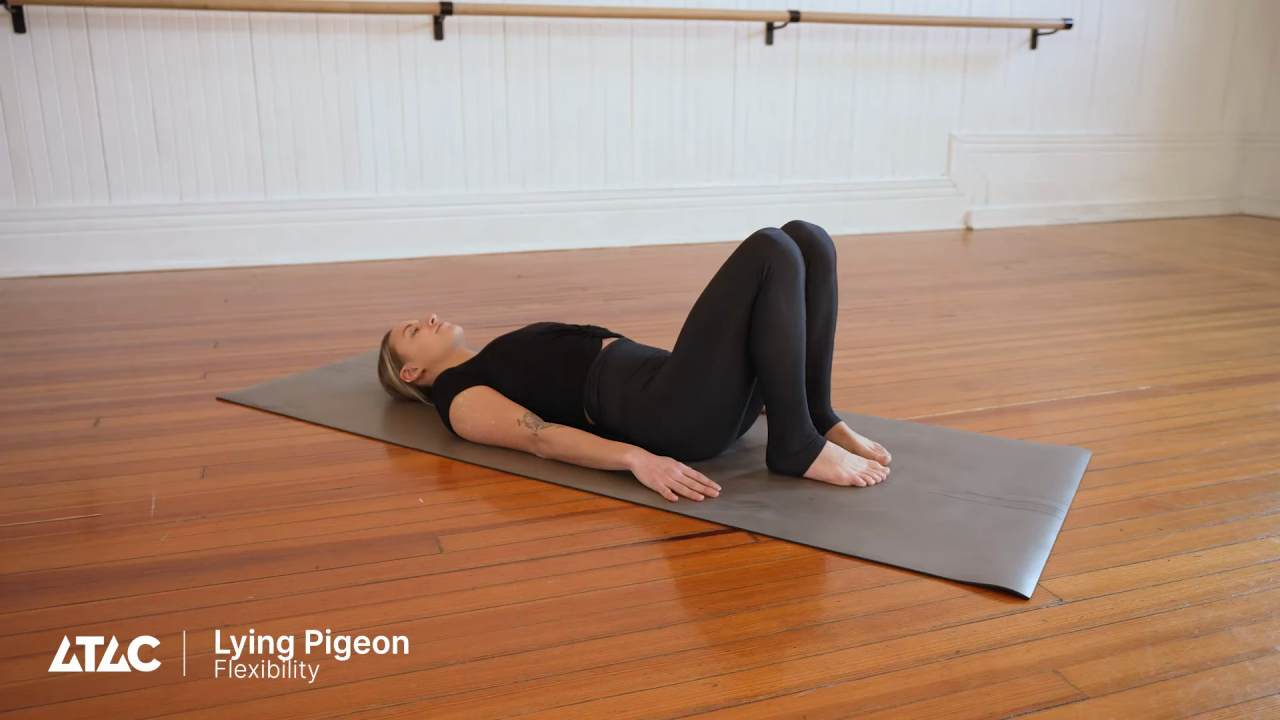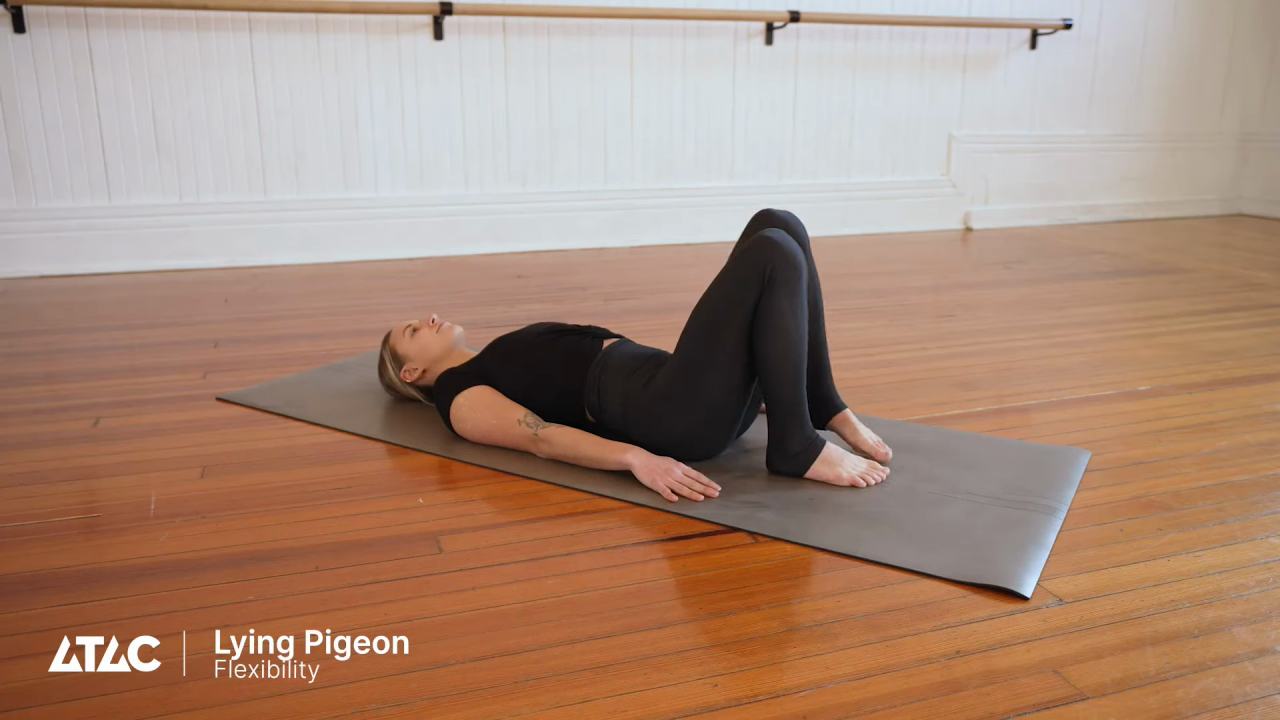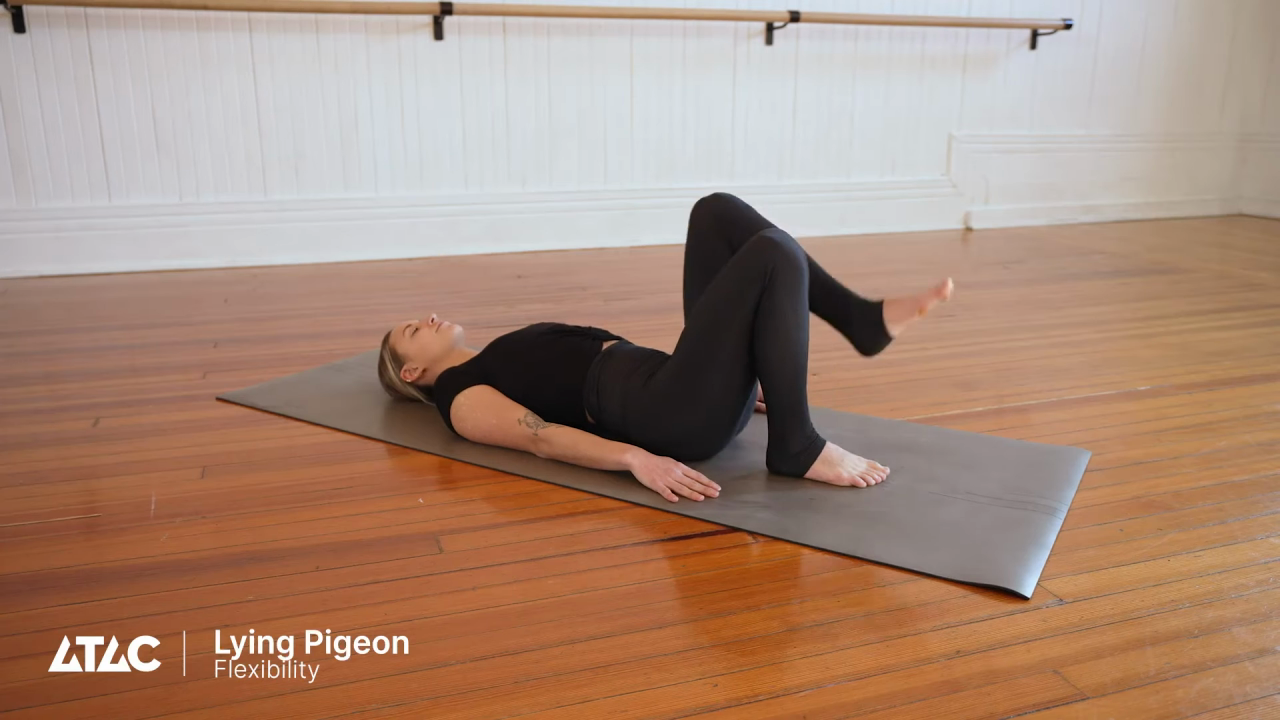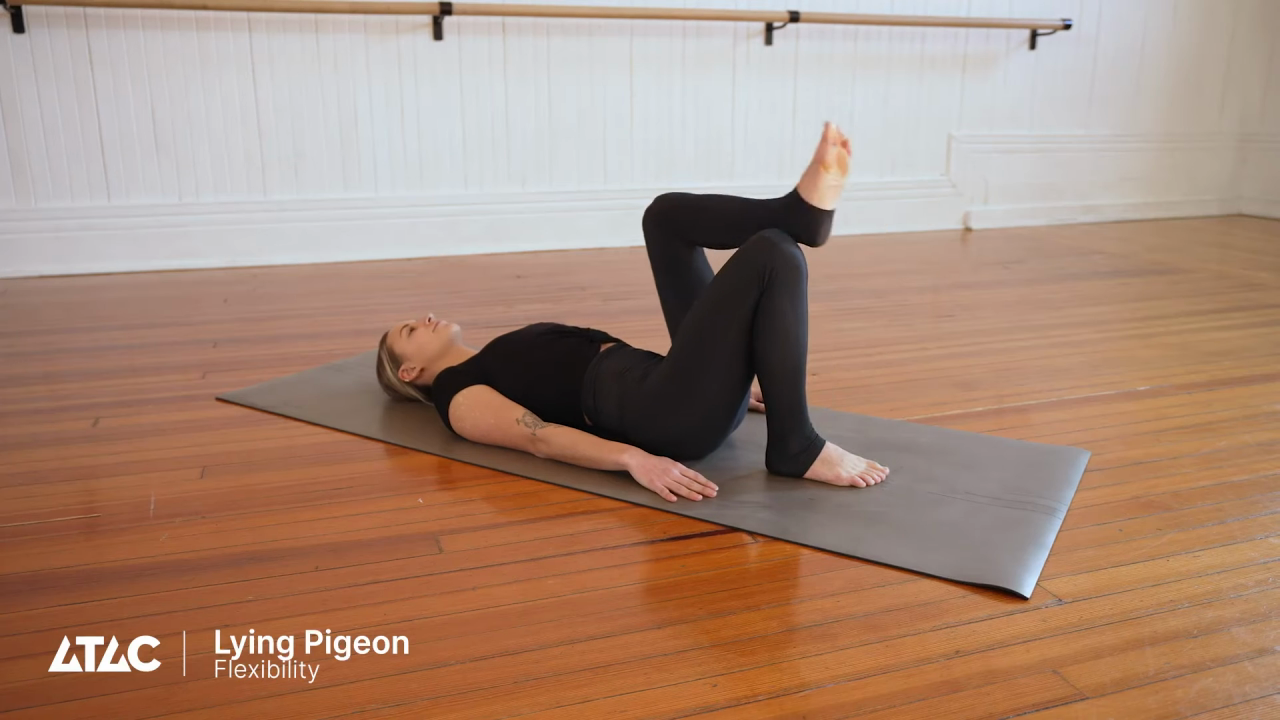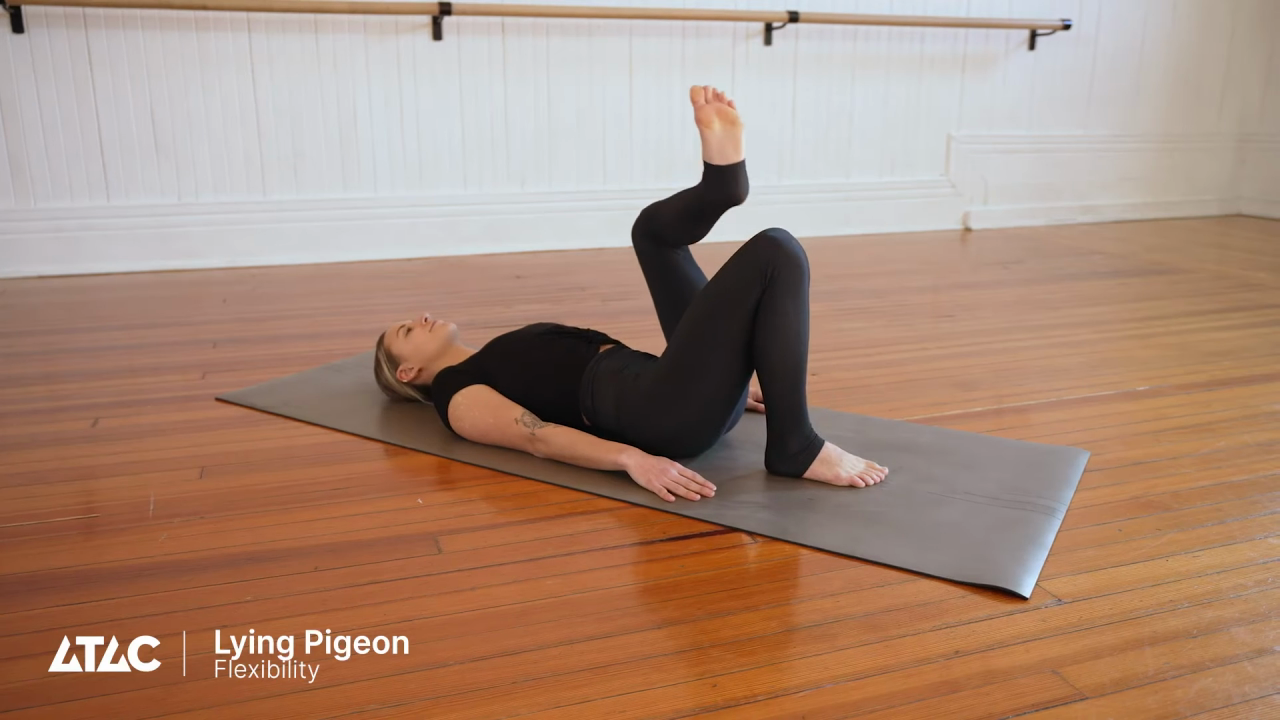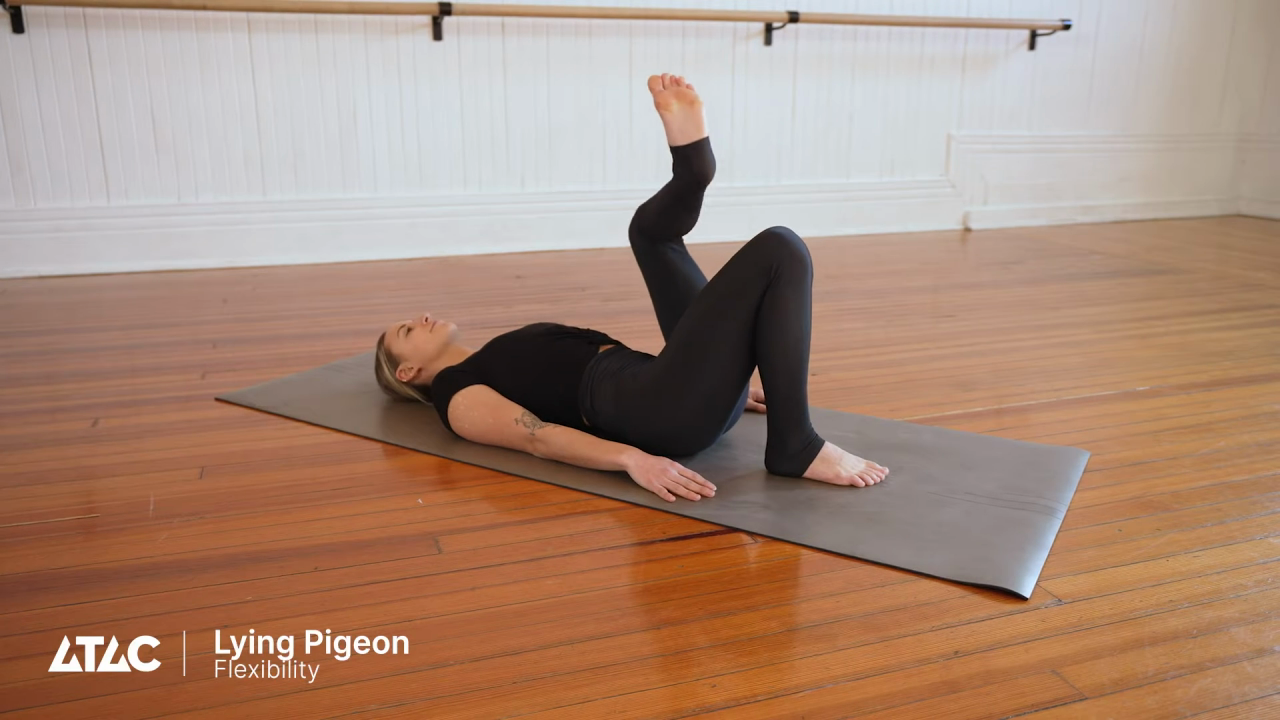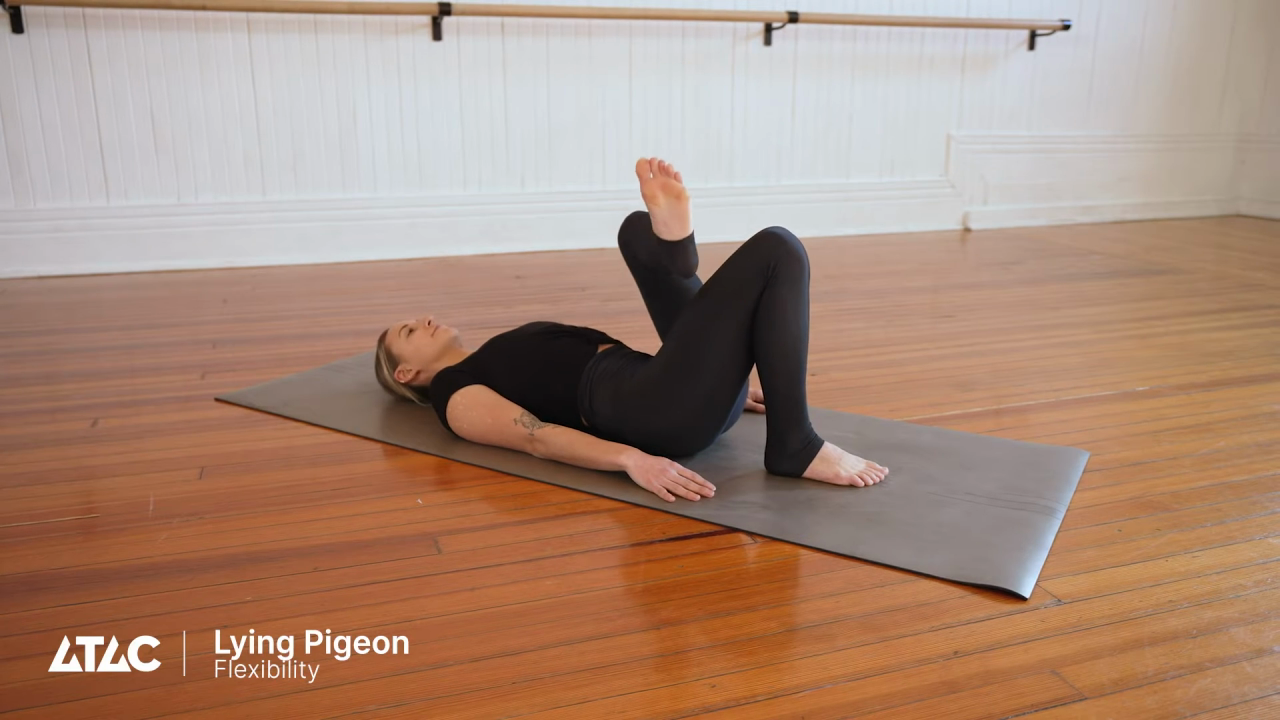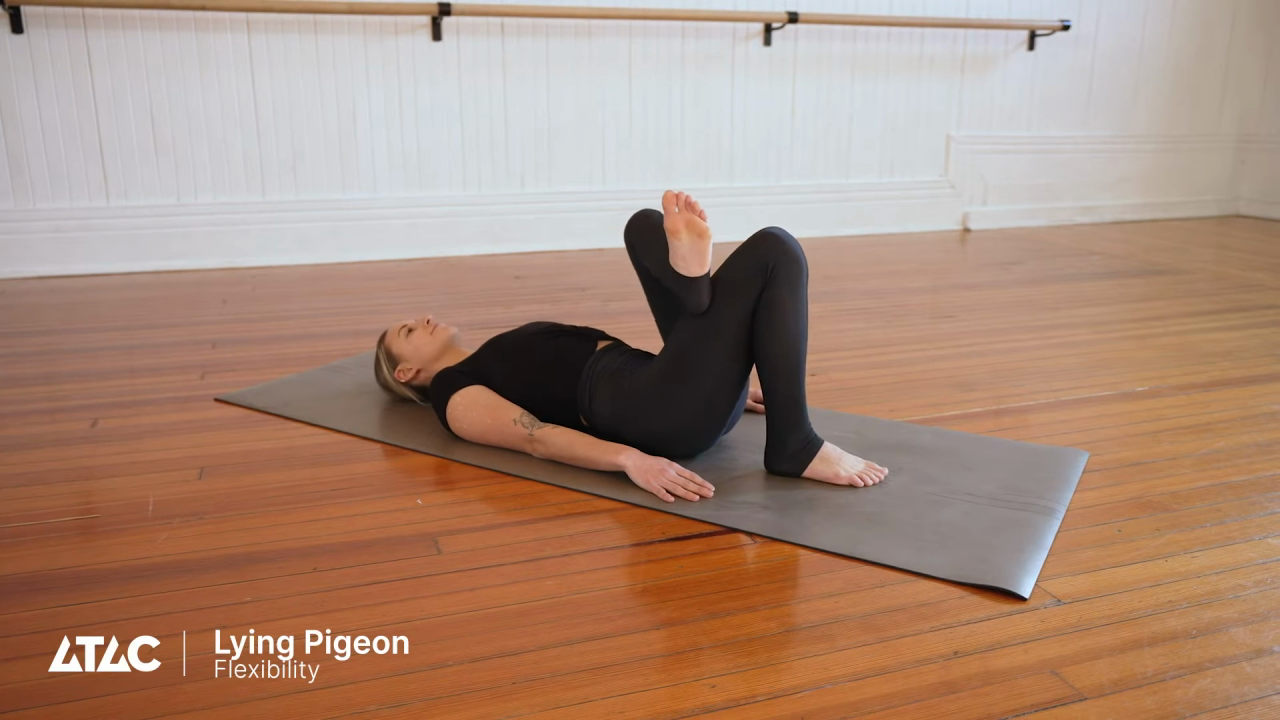
dt=0.3s
person 1, frame 1
left shoulder: (505, 363)
right shoulder: (462, 398)
right elbow: (540, 437)
left wrist: (750, 380)
right wrist: (636, 456)
left hip: (695, 394)
right hip: (676, 417)
left knee: (808, 242)
right knee: (771, 252)
left ankle: (819, 417)
right ankle: (798, 445)
person 1, frame 2
left shoulder: (504, 364)
right shoulder: (463, 399)
right elbow: (542, 438)
left wrist: (752, 376)
right wrist: (635, 457)
left hip: (693, 397)
right hip: (677, 418)
left knee: (778, 224)
right knee: (773, 253)
left ankle: (824, 406)
right ankle: (796, 447)
person 1, frame 3
left shoulder: (509, 365)
right shoulder: (465, 400)
right elbow: (544, 438)
left wrist: (740, 379)
right wrist: (639, 458)
left hip: (691, 395)
right hip: (673, 416)
left knee: (716, 212)
right knee: (773, 253)
left ankle: (864, 320)
right ankle: (796, 447)
person 1, frame 4
left shoulder: (501, 365)
right shoulder: (461, 398)
right elbow: (539, 438)
left wrist: (738, 374)
right wrist: (633, 458)
left hip: (689, 395)
right hip: (673, 418)
left knee: (668, 213)
right knee: (773, 254)
left ankle: (803, 209)
right ankle: (796, 448)
person 1, frame 5
left shoulder: (501, 362)
right shoulder: (461, 399)
right elbow: (537, 437)
left wrist: (733, 374)
right wrist: (631, 458)
left hip: (687, 394)
right hip: (665, 415)
left knee: (656, 226)
right knee: (775, 253)
left ankle: (722, 176)
right ankle: (795, 448)
person 1, frame 6
left shoulder: (503, 365)
right shoulder: (461, 398)
right elbow: (536, 437)
left wrist: (731, 371)
right wrist: (631, 458)
left hip: (695, 396)
right hip: (666, 414)
right knee: (779, 253)
left ankle: (690, 159)
right ankle: (795, 447)
person 1, frame 7
left shoulder: (501, 365)
right shoulder: (458, 397)
right elbow: (537, 437)
left wrist: (730, 377)
right wrist: (631, 457)
left hip: (682, 395)
right hip: (664, 414)
right knee: (776, 252)
left ankle: (669, 237)
right ankle: (794, 447)
person 1, frame 8
left shoulder: (505, 365)
right shoulder: (457, 398)
right elbow: (535, 437)
left wrist: (731, 381)
right wrist: (630, 458)
left hip: (684, 395)
right hip: (661, 414)
right knee: (774, 252)
left ankle: (688, 270)
right ankle: (794, 447)
